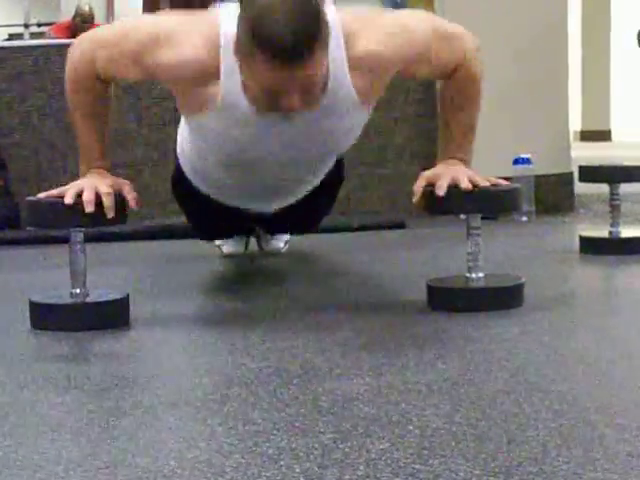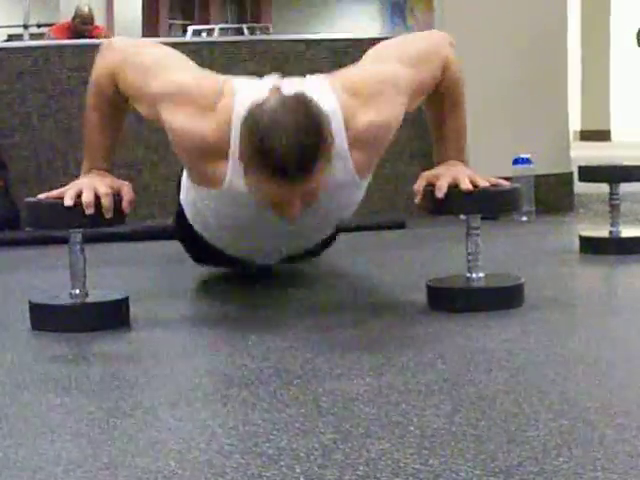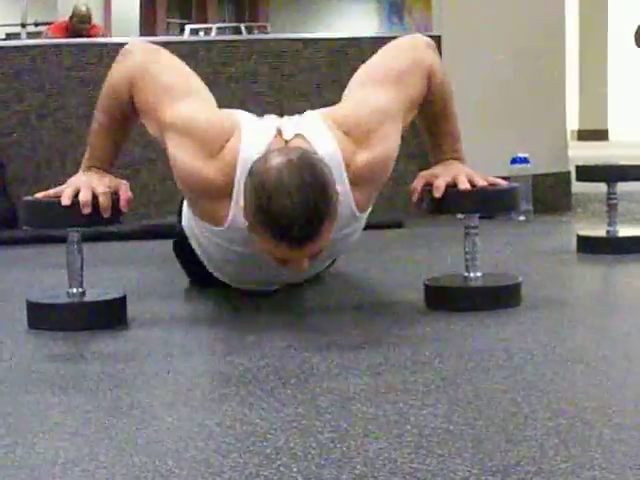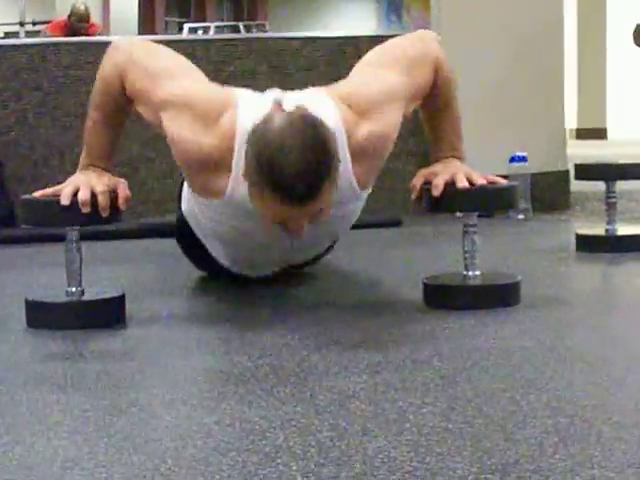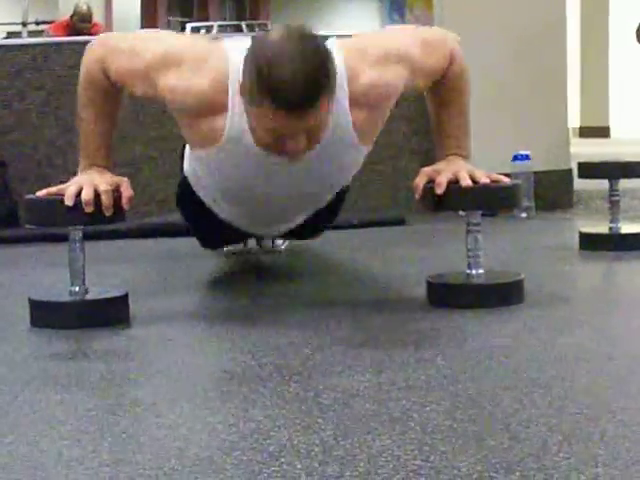
dt=0.1s
person 1, frame 1
left shoulder: (366, 47)
right shoulder: (193, 52)
left elbow: (462, 53)
right elbow: (85, 57)
left wrist: (456, 155)
right wrist: (94, 167)
left hip: (311, 183)
right hip: (211, 190)
left ankle: (273, 229)
right ankle: (232, 230)
person 1, frame 2
left shoulder: (365, 118)
right shoulder: (205, 127)
left elbow: (440, 52)
right elbow: (112, 60)
left wrist: (451, 159)
right wrist: (96, 171)
left hip: (308, 234)
right hip: (215, 234)
person 1, frame 3
left shoulder: (364, 153)
right shoulder: (208, 162)
left elbow: (420, 53)
right elbow: (134, 61)
left wrist: (449, 160)
right wrist: (95, 170)
left hip: (310, 229)
person 1, frame 4
left shoulder: (363, 132)
right shoulder: (208, 139)
left elbow: (426, 50)
right elbow: (124, 58)
left wrist: (449, 157)
right wrist: (93, 167)
person 1, frame 5
left shoulder: (370, 79)
right shoulder: (201, 82)
left elbow: (447, 52)
right elbow: (101, 56)
left wrist: (453, 155)
right wrist: (94, 167)
left hip: (313, 201)
right hip: (217, 198)
left ankle: (275, 230)
right ankle: (232, 234)
